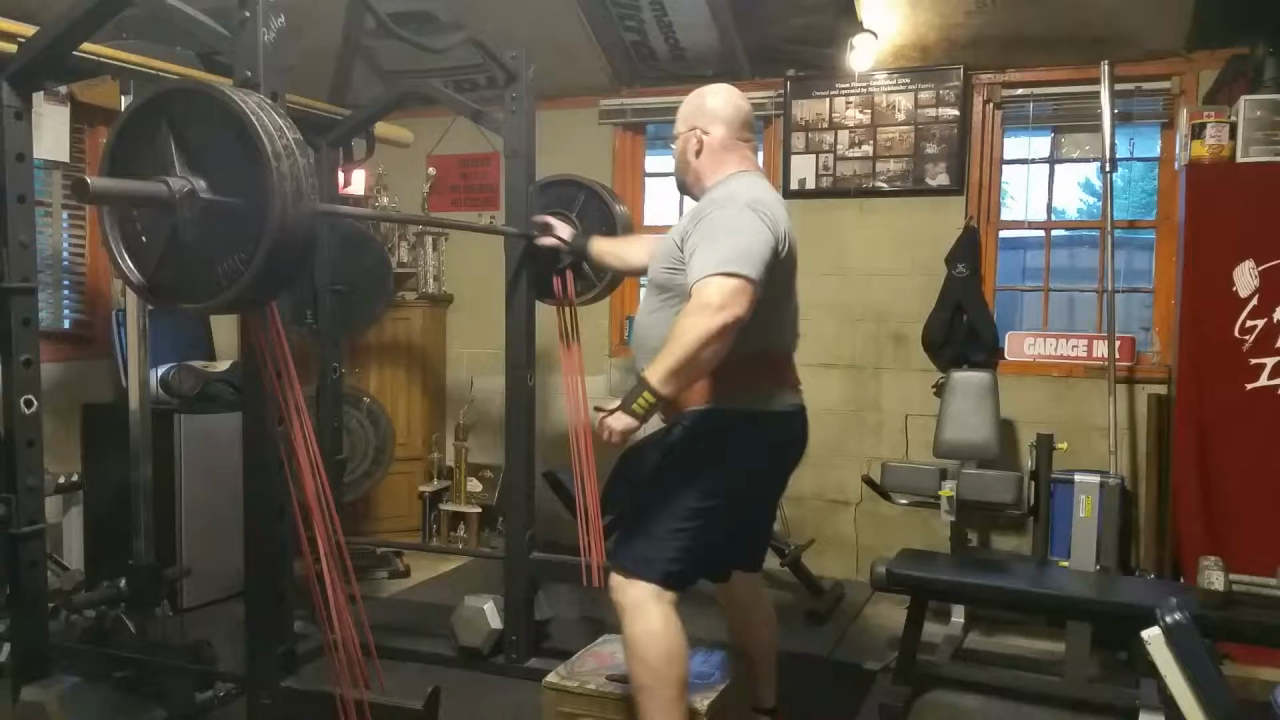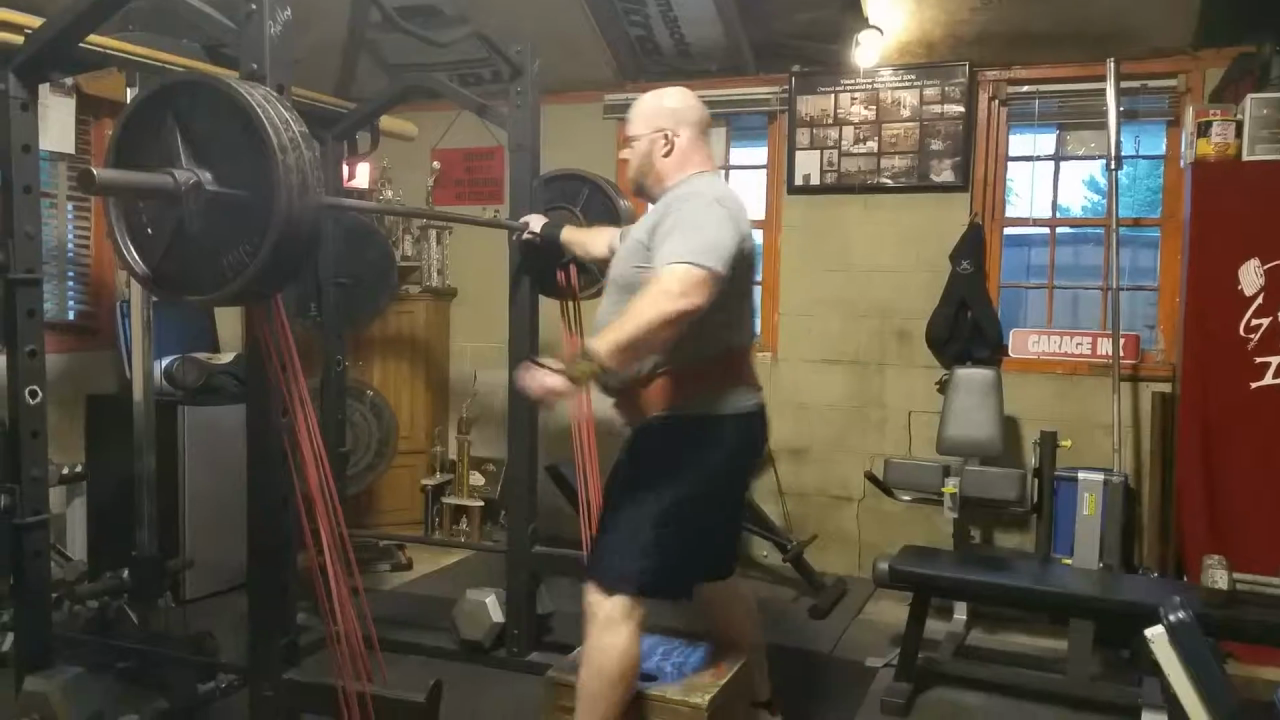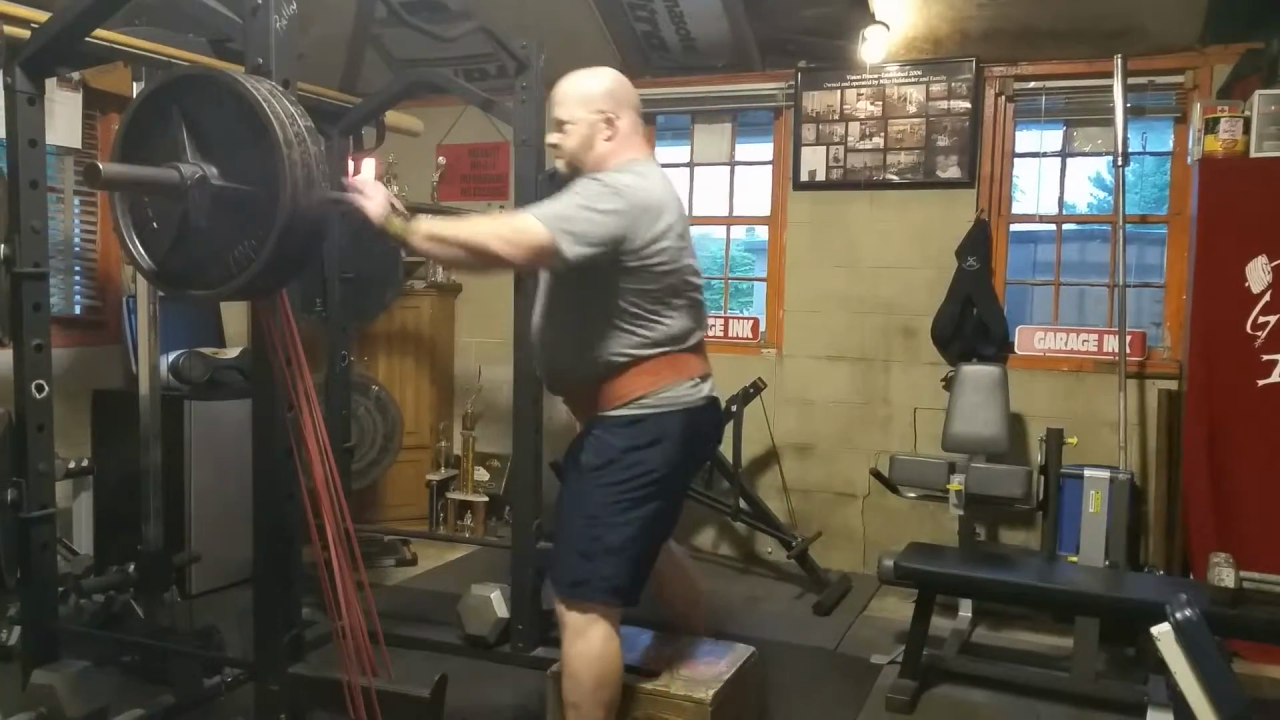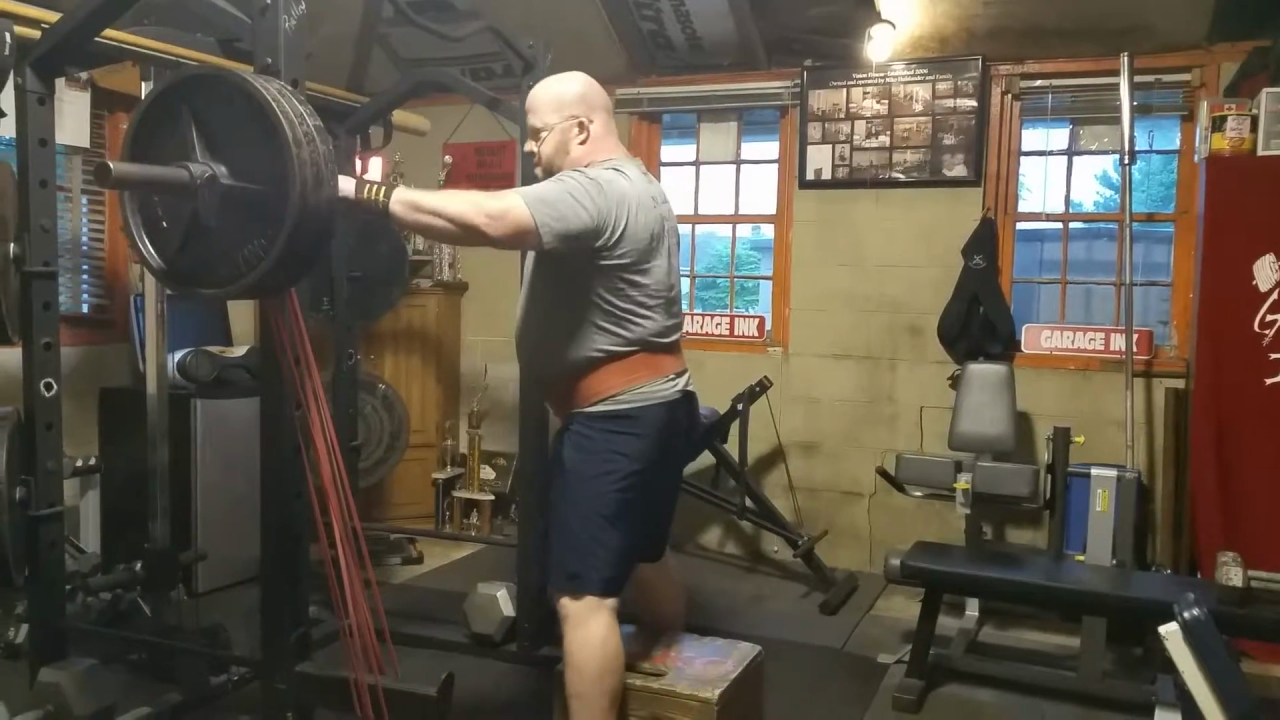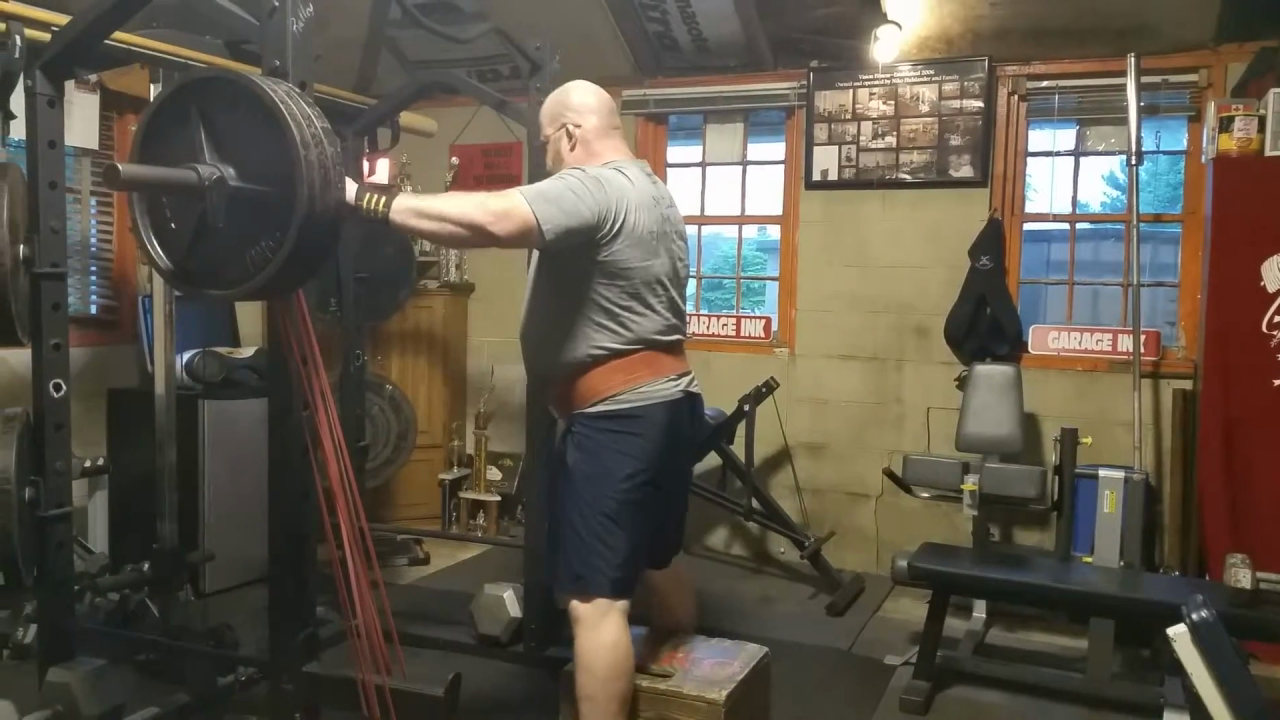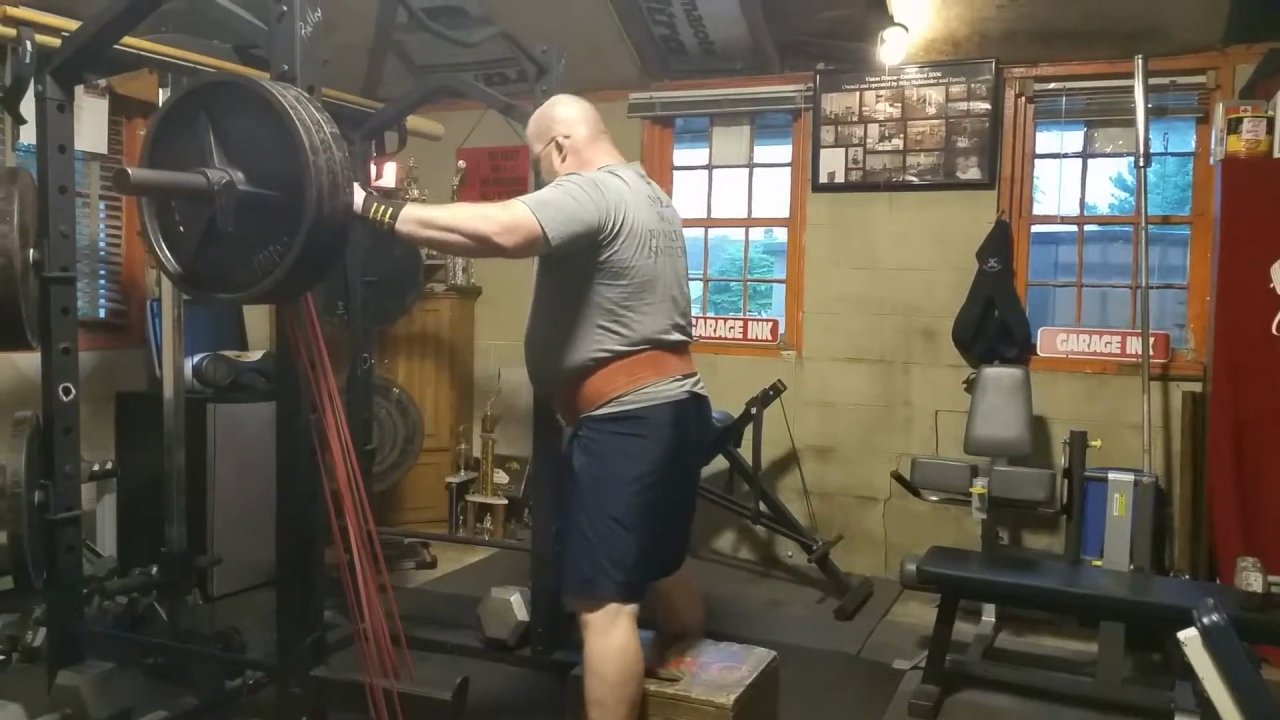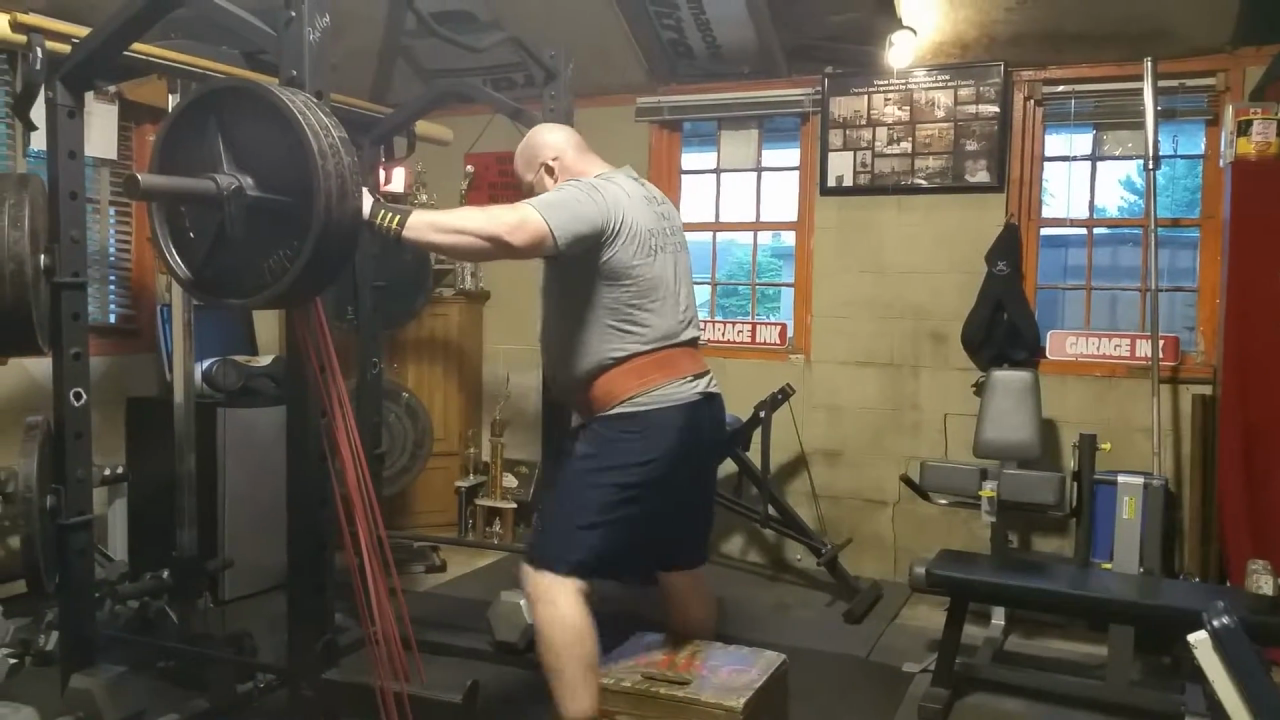
dt=0.3s
person 1, frame 1
left shoulder: (734, 207)
right shoulder: (735, 205)
left elbow: (718, 314)
right elbow: (654, 253)
left wrist: (639, 401)
right wrist: (582, 243)
left hip: (731, 425)
right hip: (756, 421)
left knee: (640, 580)
right knee: (736, 570)
person 1, frame 2
left shoulder: (698, 204)
right shoulder: (684, 207)
left elbow: (675, 299)
right elbow: (616, 244)
left wrist: (578, 369)
right wrist: (555, 233)
left hip: (692, 427)
right hip: (714, 424)
left knee: (612, 598)
right knee: (710, 572)
person 1, frame 3
left shoulder: (617, 198)
right shoulder: (633, 188)
left elbow: (504, 244)
left wrist: (392, 218)
left hip: (642, 421)
right hip: (665, 411)
left knee: (586, 601)
right knee: (644, 544)
person 1, frame 4
left shoulder: (596, 192)
right shoulder: (632, 186)
left elbow: (487, 219)
left wrist: (366, 193)
left hip: (617, 417)
right hip: (652, 406)
left knee: (583, 593)
right knee: (640, 556)
person 1, frame 5
left shoulder: (593, 189)
right shoulder: (649, 191)
left elbow: (489, 219)
left wrist: (368, 200)
left hip: (619, 418)
right hip: (664, 404)
left knee: (594, 598)
right knee: (655, 559)
person 1, frame 6
left shoulder: (593, 192)
right shoulder: (646, 195)
left elbow: (498, 230)
left wrist: (373, 207)
left hip: (626, 421)
right hip: (673, 407)
left knee: (604, 603)
right knee: (662, 567)
person 1, frame 7
left shoulder: (591, 198)
right shoulder: (647, 198)
left elbow: (504, 230)
left wrist: (384, 216)
left hip: (640, 420)
right hip: (692, 406)
left knee: (549, 573)
right knee: (678, 566)
